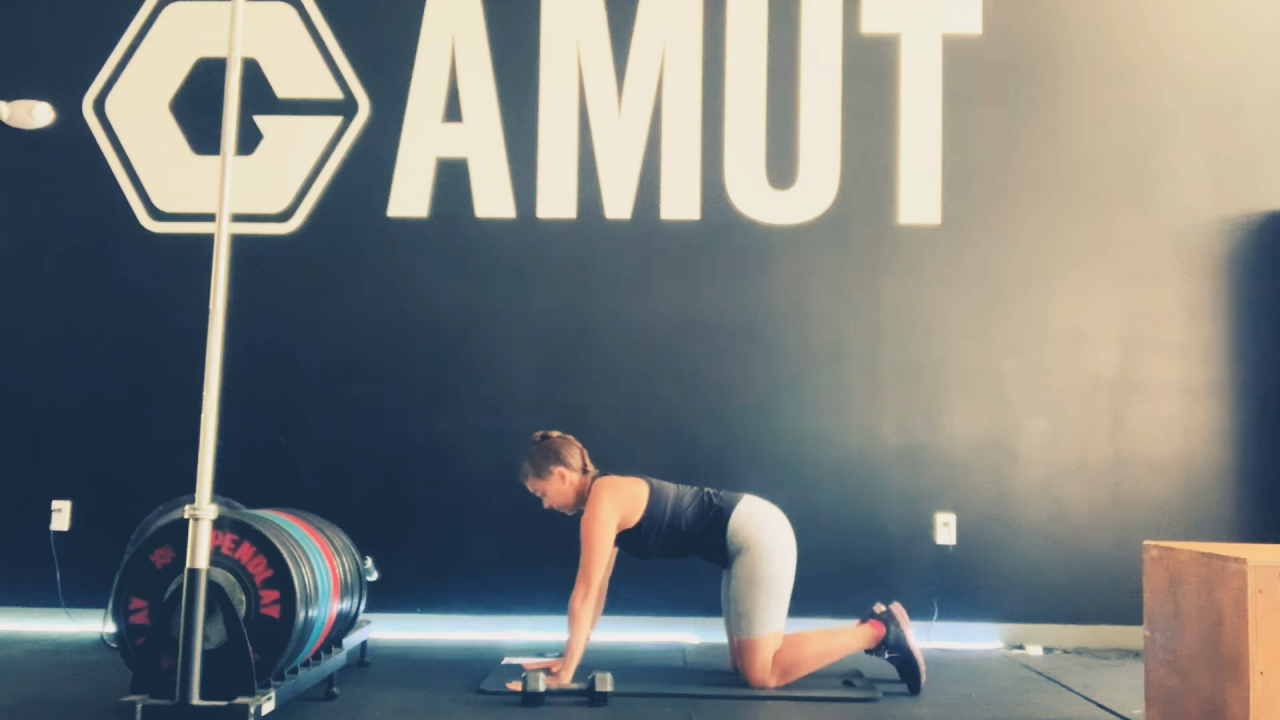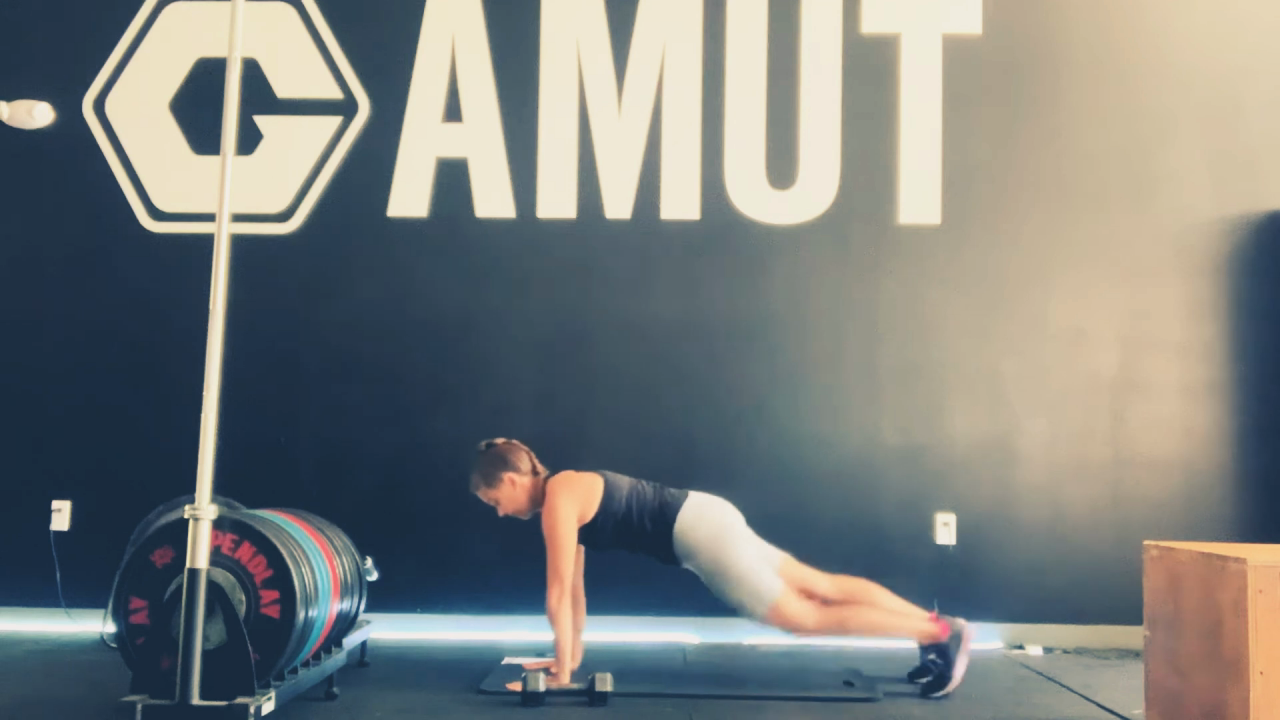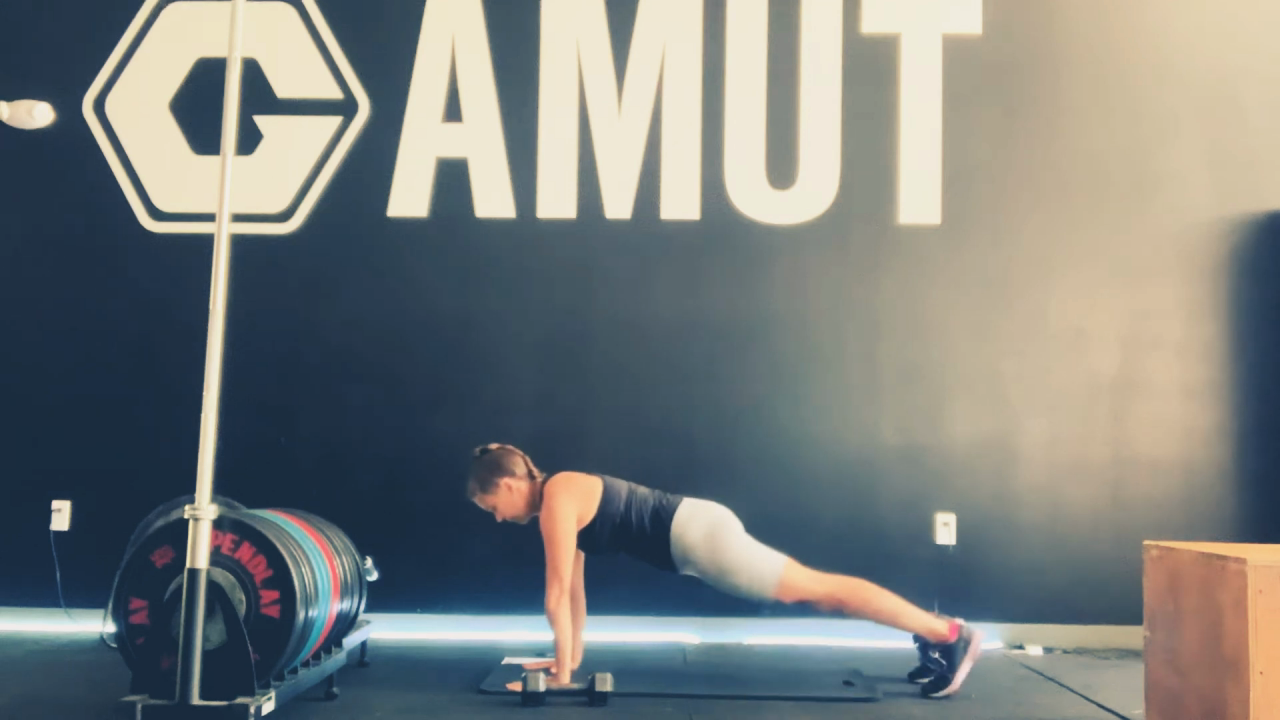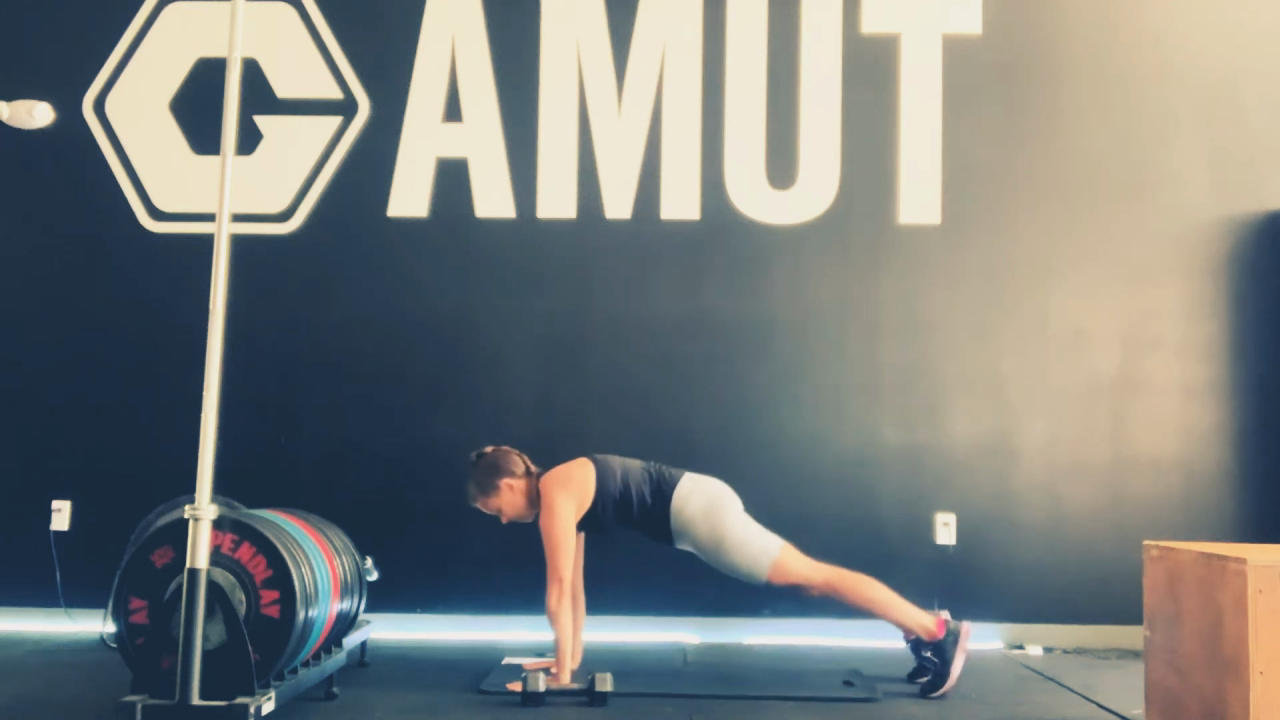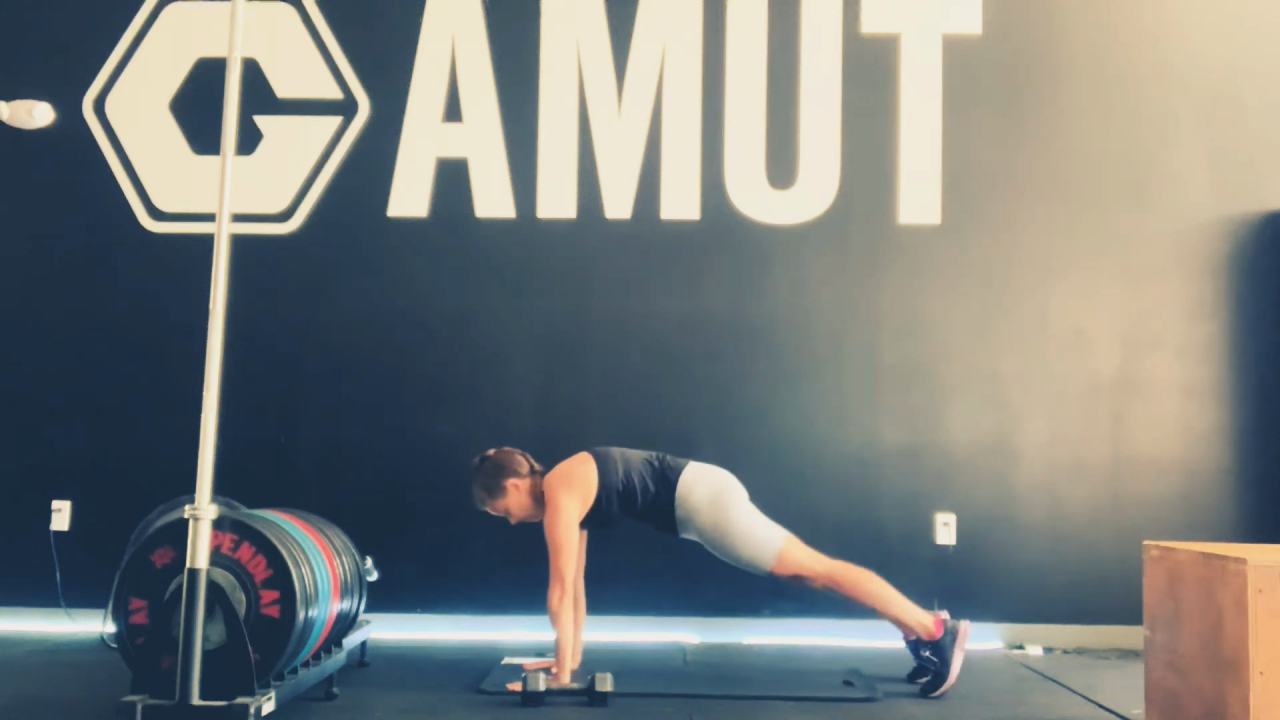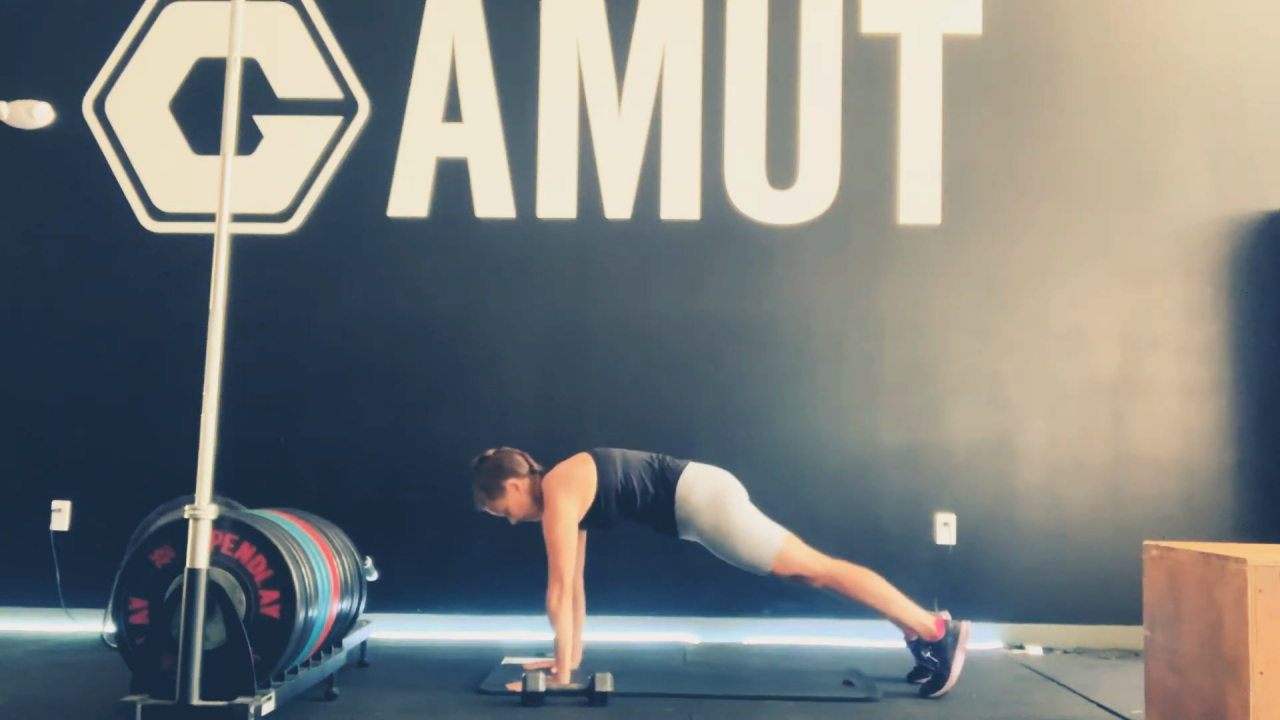
dt=0.5s
person 1, frame 1
left shoulder: (603, 499)
right shoulder: (605, 500)
left elbow: (585, 593)
right elbow: (596, 589)
left wrist: (566, 671)
right wrist: (569, 657)
left hip: (758, 534)
right hip: (747, 535)
left knee: (762, 675)
right knee: (743, 664)
left ankle: (880, 631)
right ankle: (873, 628)
person 1, frame 2
left shoulder: (558, 497)
right shoulder: (567, 497)
left elbow: (559, 593)
right elbow: (574, 586)
left wrist: (562, 671)
right wrist: (572, 654)
left hip: (700, 531)
right hip: (704, 523)
left knee: (809, 617)
right knee: (821, 588)
left ankle: (940, 635)
right ankle: (931, 622)
person 1, frame 3
left shoulder: (556, 498)
right shoulder: (563, 500)
left elbow: (557, 592)
right elbow: (573, 587)
left wrist: (561, 671)
right wrist: (573, 654)
left hip: (698, 537)
right hip: (692, 534)
left knee: (818, 590)
right knee: (814, 591)
left ankle: (949, 635)
right ankle: (933, 635)
person 1, frame 4
left shoulder: (553, 493)
right shoulder: (564, 493)
left elbow: (559, 588)
right elbow: (573, 583)
left wrist: (563, 671)
right wrist: (573, 653)
left hip: (696, 509)
right hip: (692, 508)
left knee: (812, 576)
right knee: (807, 579)
left ankle: (936, 630)
right ankle: (922, 633)
person 1, frame 5
left shoulder: (559, 491)
right shoulder: (567, 493)
left elbow: (561, 587)
right elbow: (574, 581)
left wrist: (561, 671)
right wrist: (572, 655)
left hip: (700, 499)
right hip: (695, 497)
left knee: (815, 568)
right knee: (804, 572)
left ankle: (936, 630)
right ankle: (920, 634)
person 1, frame 6
left shoulder: (557, 493)
right shoulder: (567, 492)
left elbow: (560, 589)
right elbow: (574, 582)
left wrist: (562, 670)
right wrist: (573, 654)
left hip: (699, 500)
right hip: (695, 498)
left knee: (816, 570)
right knee: (807, 573)
left ankle: (936, 632)
right ankle: (921, 634)
